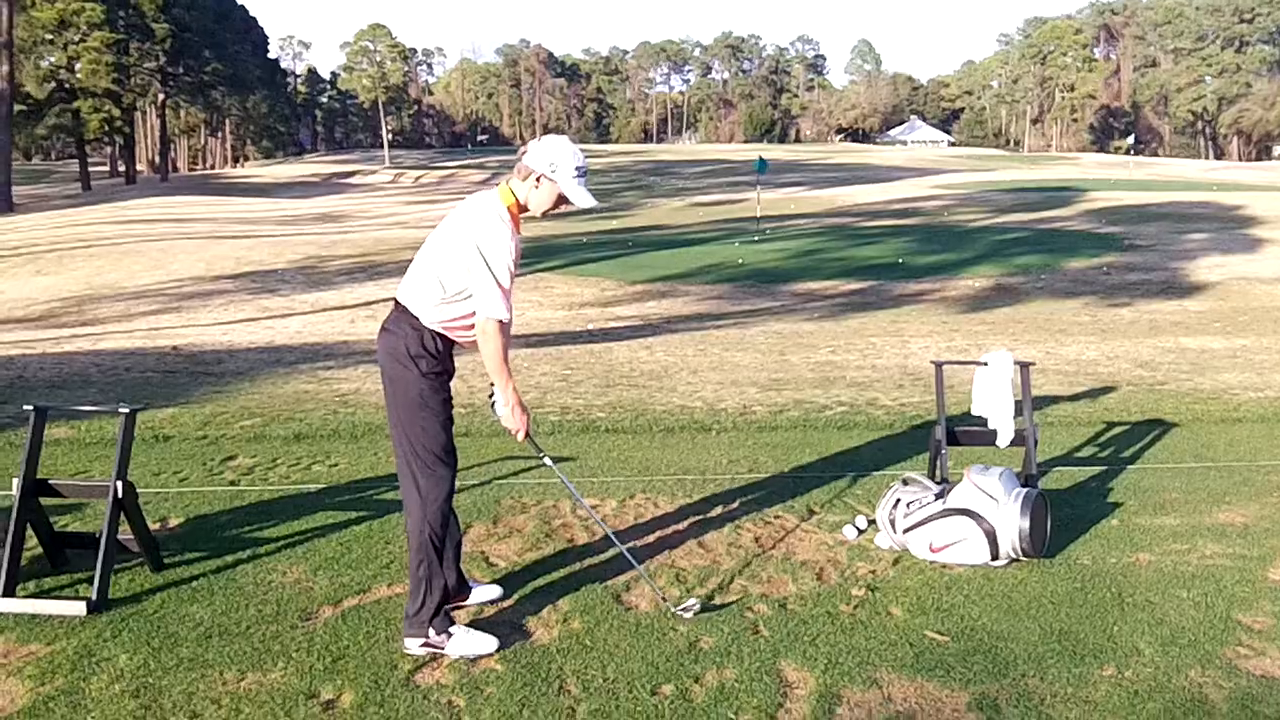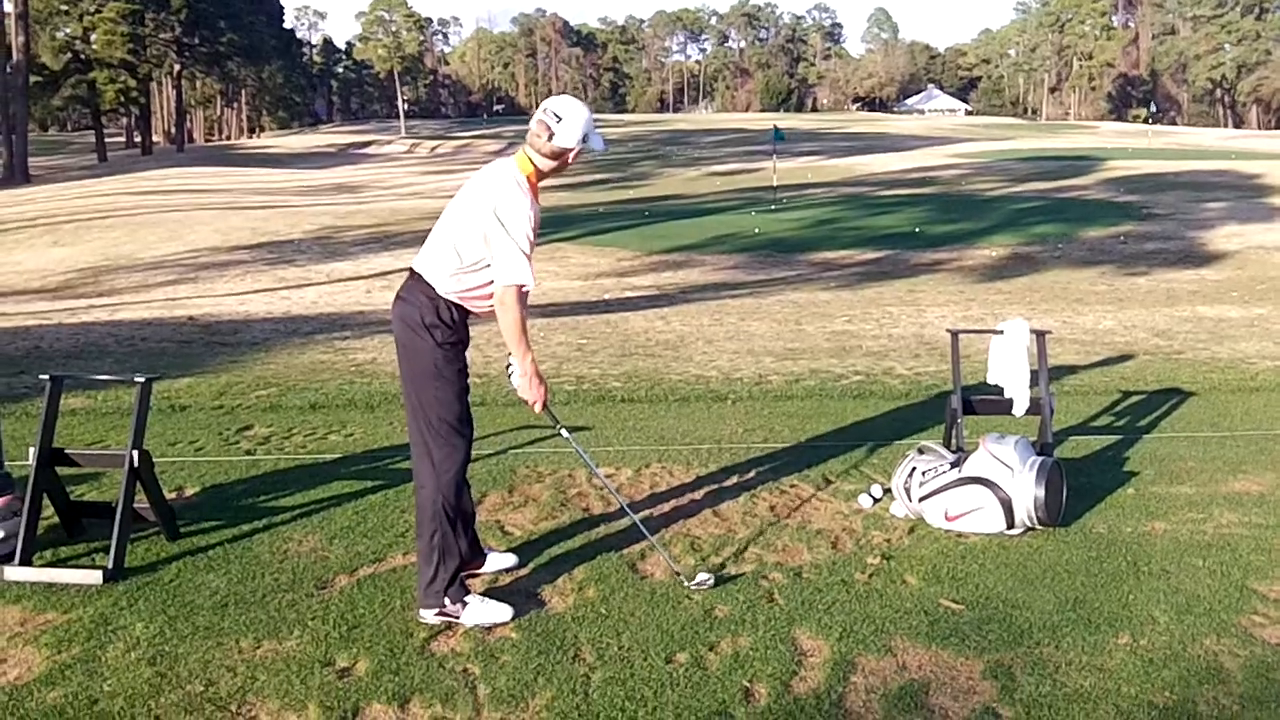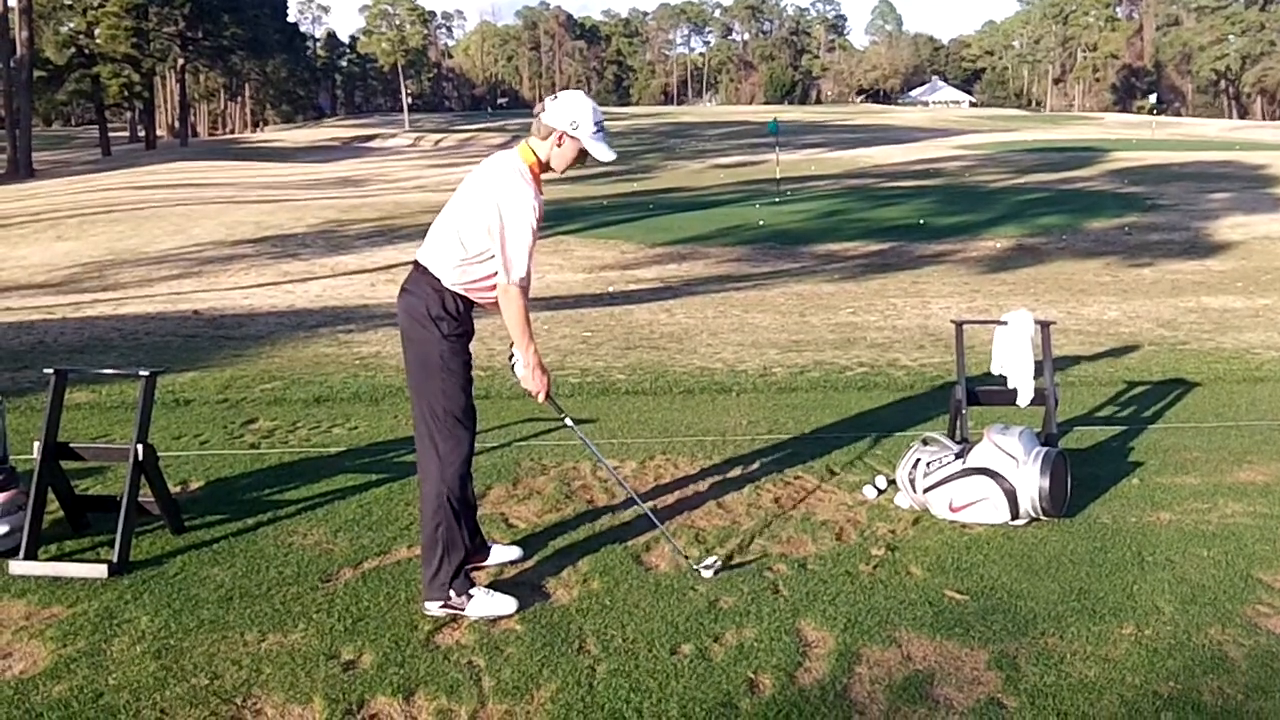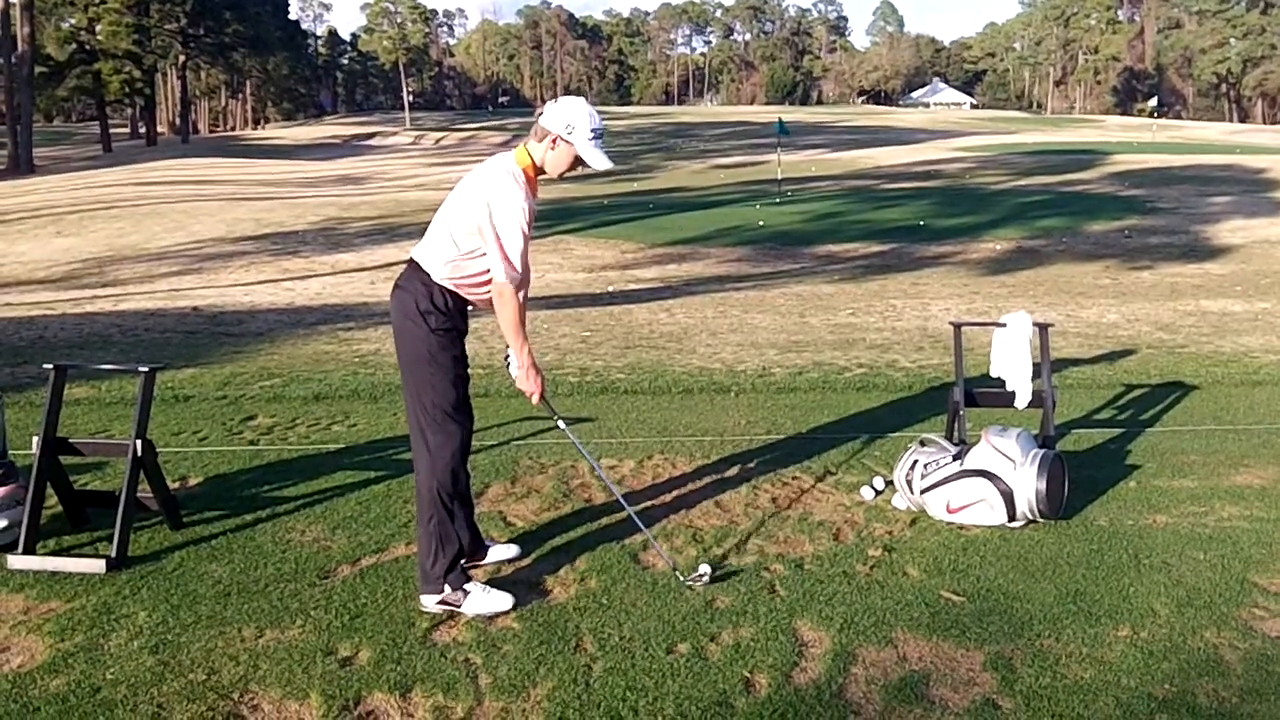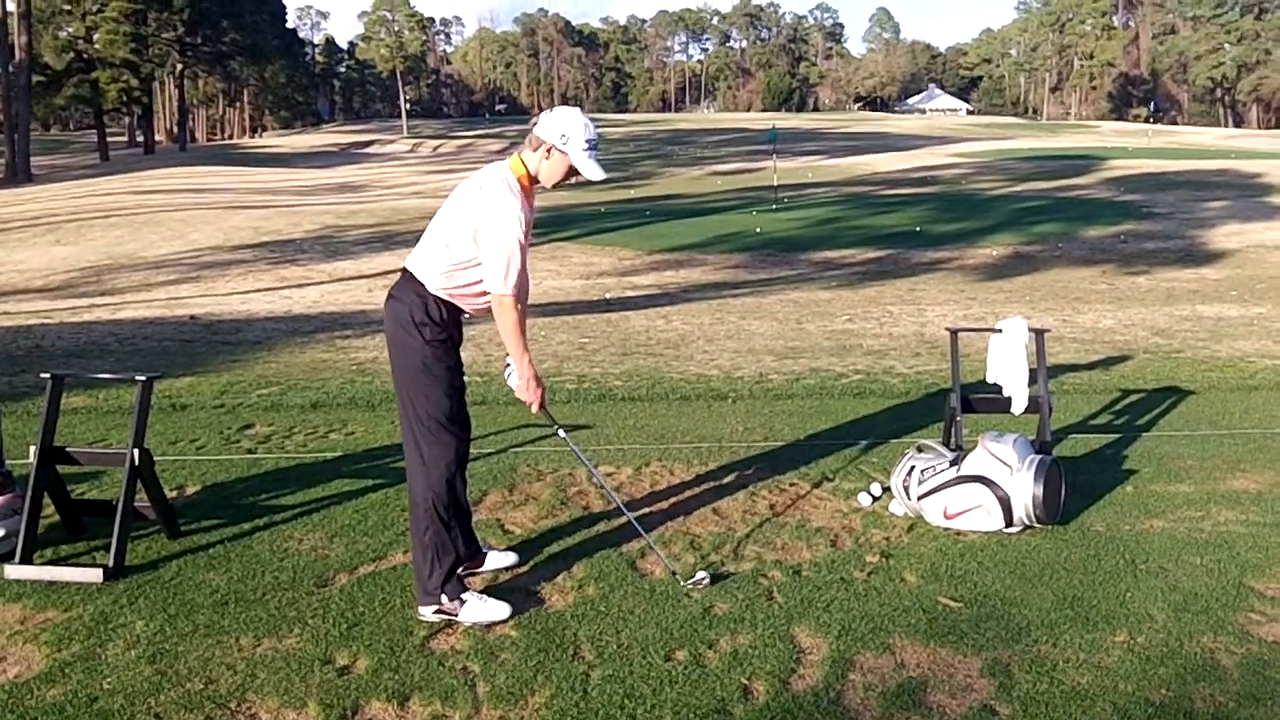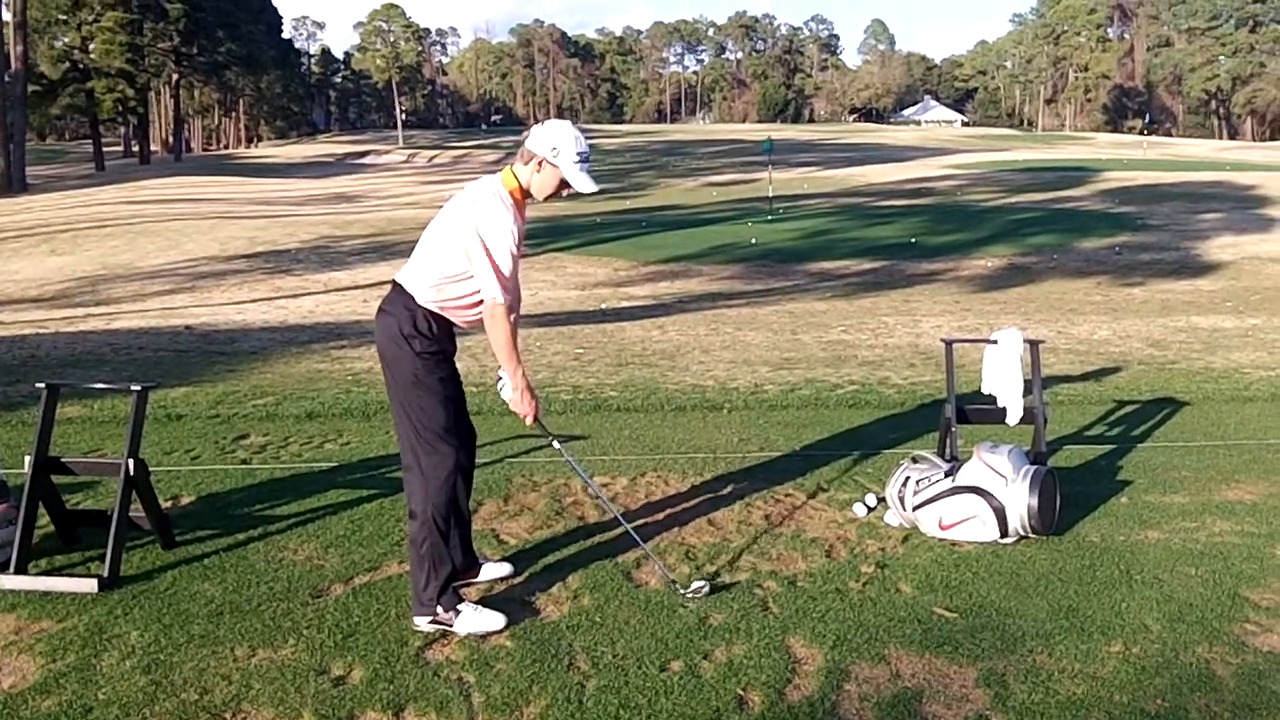
dt=0.7s
person 1, frame 1
left shoulder: (491, 206)
right shoulder: (496, 228)
left elbow: (494, 312)
right elbow: (489, 324)
left wrist: (503, 384)
right wrist: (509, 397)
left hip: (419, 342)
right hip: (416, 347)
left knee: (437, 471)
right knee: (430, 480)
left ankle: (448, 582)
right ankle: (427, 624)
person 1, frame 2
left shoulder: (506, 174)
right shoulder: (516, 198)
left elbow: (509, 285)
right elbow: (508, 295)
left wrist: (521, 357)
right wrist: (528, 369)
left hip: (433, 310)
right hip: (431, 317)
left knee: (453, 441)
right knee: (442, 451)
left ankle: (463, 550)
right ankle: (441, 594)
person 1, frame 3
left shoulder: (508, 165)
right shoulder: (519, 190)
left elbow: (511, 277)
right elbow: (509, 288)
left wrist: (522, 347)
right wrist: (531, 361)
left hip: (438, 302)
right hip: (436, 308)
left knee: (457, 434)
right knee: (447, 443)
left ankle: (466, 544)
right ankle: (446, 587)
person 1, frame 4
left shoulder: (509, 171)
right shoulder: (511, 191)
left elbow: (516, 274)
right elbow: (504, 288)
left wrist: (520, 348)
right wrist: (524, 360)
left hip: (437, 304)
right hip: (427, 306)
left knee: (456, 429)
right knee: (440, 438)
left ankle: (464, 542)
right ankle: (442, 581)
person 1, frame 5
left shoulder: (512, 185)
right shoulder: (505, 201)
left elbow: (514, 286)
right elbow: (504, 297)
left wrist: (521, 359)
right wrist: (526, 370)
left hip: (433, 313)
right hip: (421, 316)
left knee: (453, 439)
right knee: (435, 449)
left ankle: (461, 550)
right ankle: (439, 592)
person 1, frame 6
left shoulder: (501, 198)
right shoulder: (496, 212)
left elbow: (503, 299)
right elbow: (496, 309)
left wrist: (513, 372)
right wrist: (519, 382)
left hip: (425, 327)
right hip: (411, 330)
left knee: (459, 445)
right knee: (435, 459)
left ankle: (457, 560)
right ankle: (434, 602)
